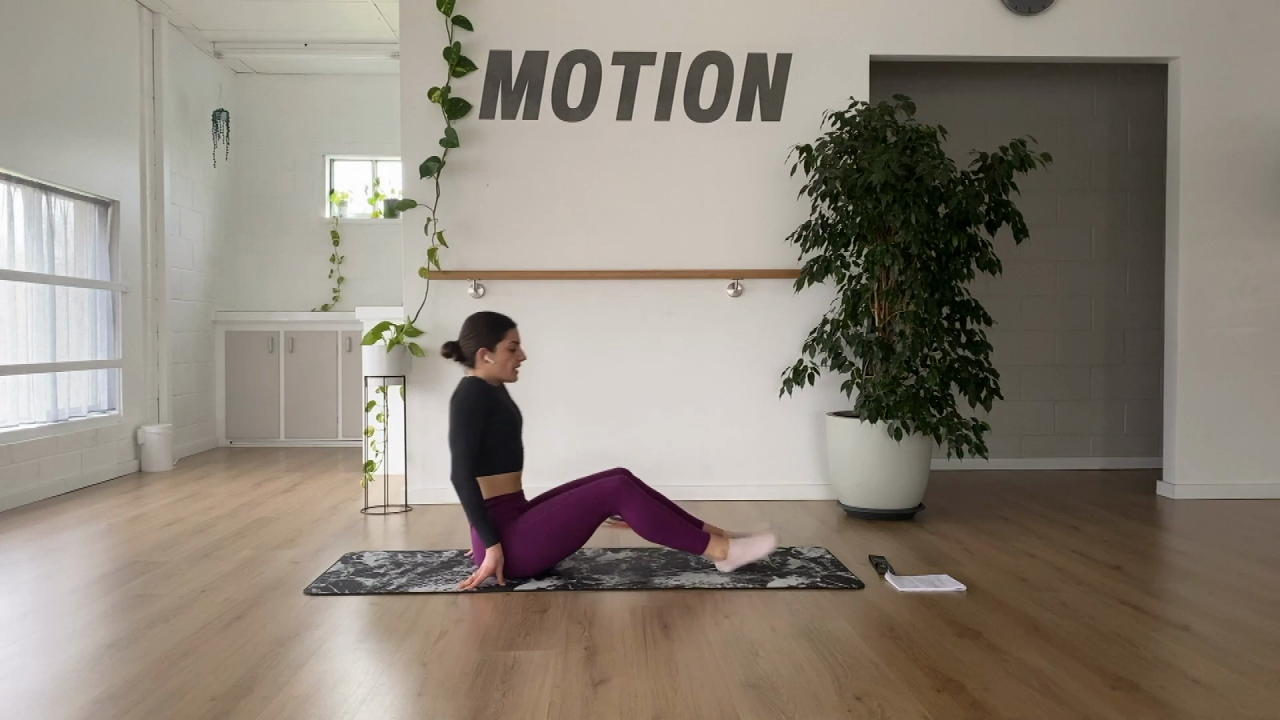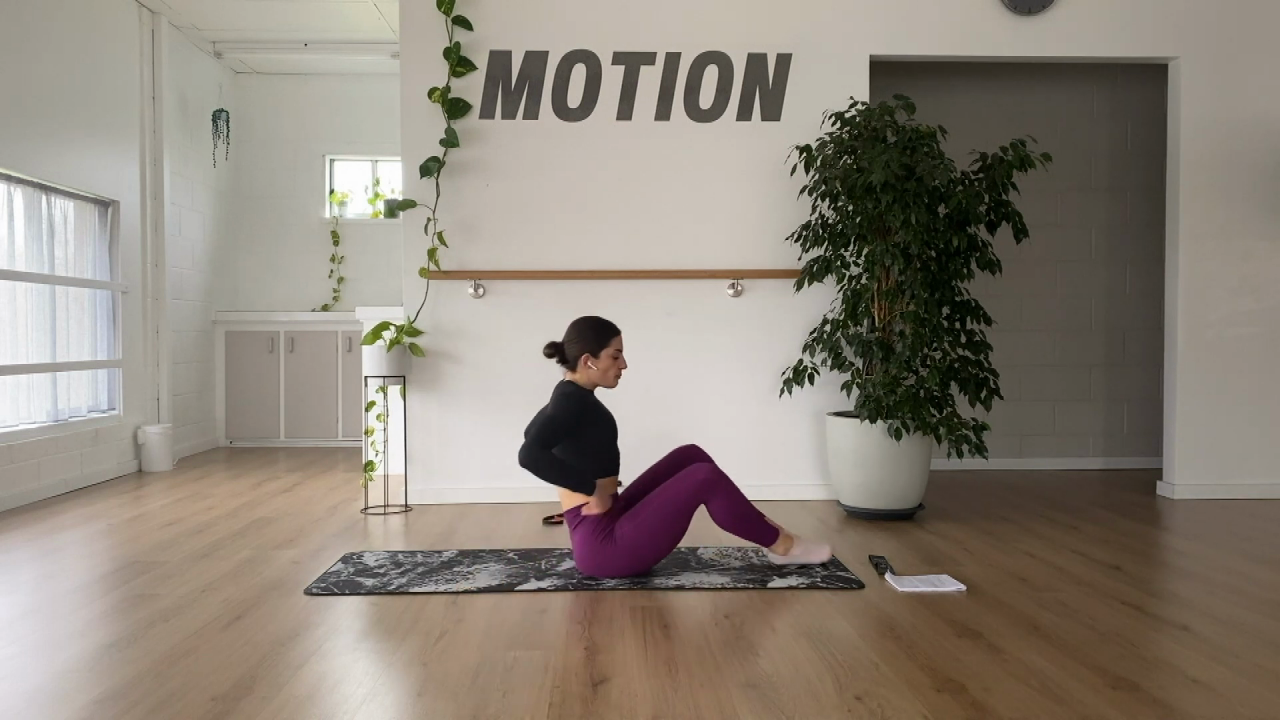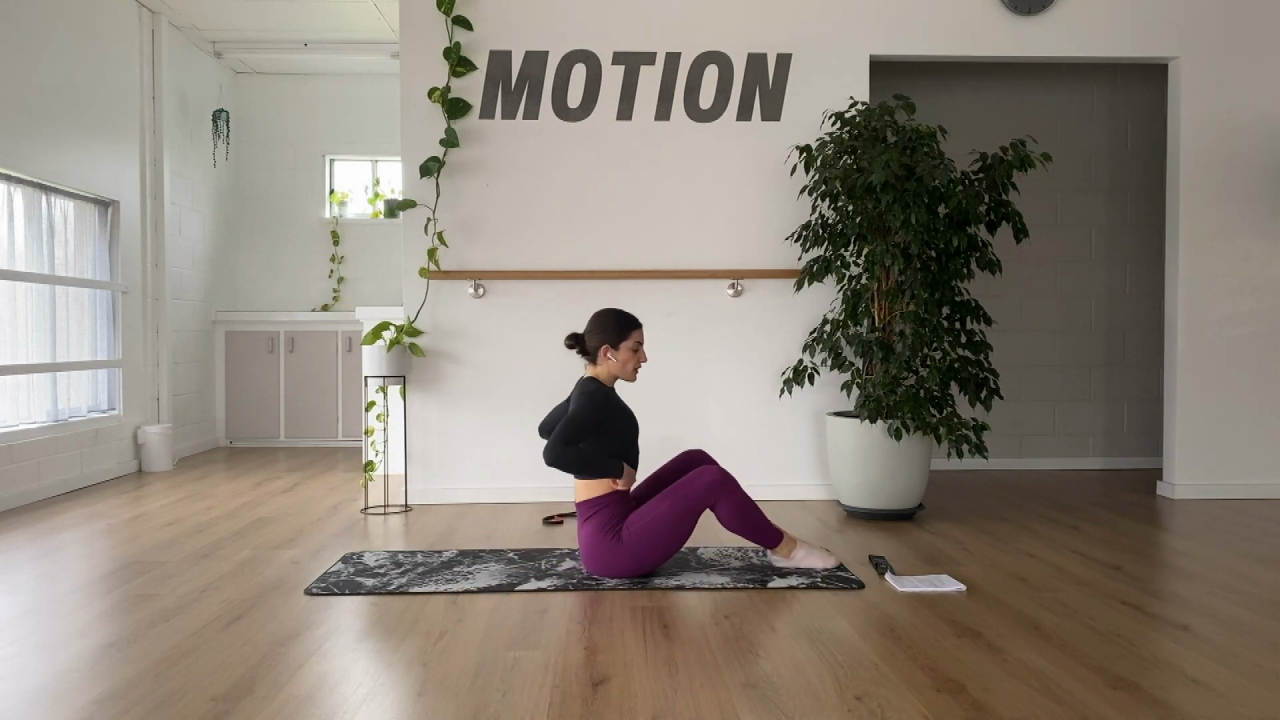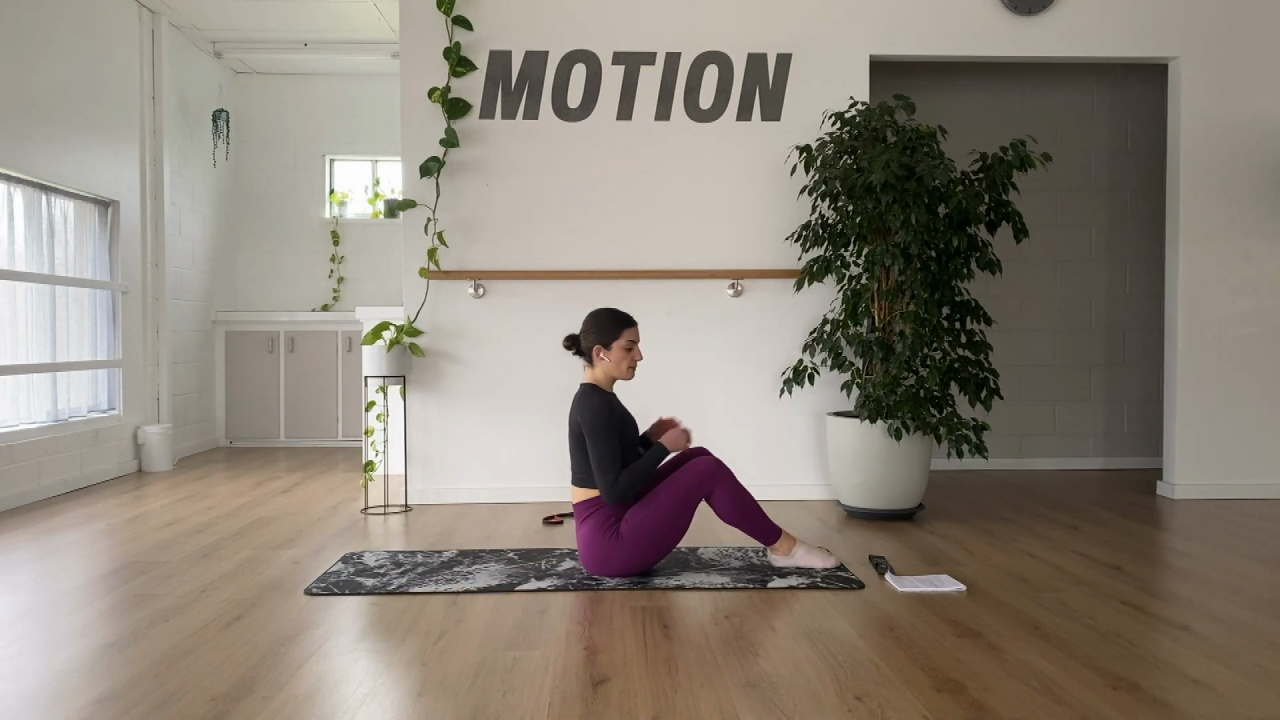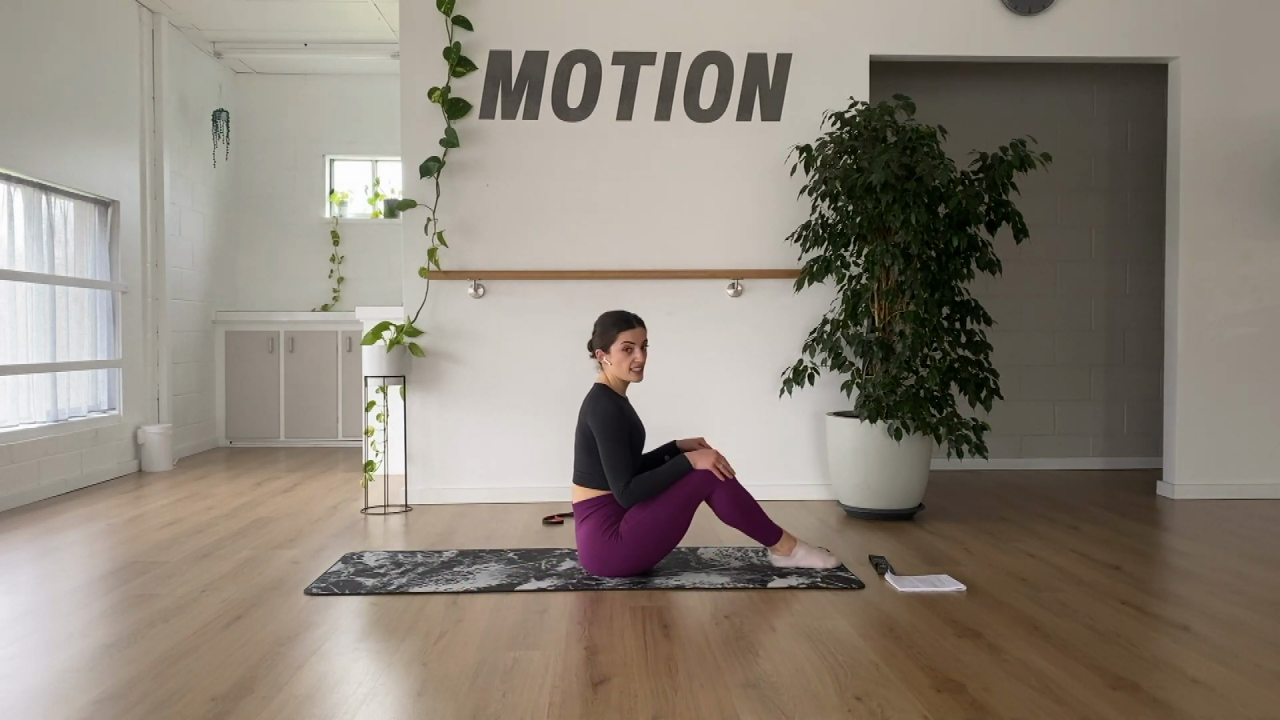
dt=1s
person 1, frame 1
left shoulder: (491, 391)
right shoulder: (471, 395)
right elbow: (462, 475)
right wrist: (491, 546)
left hip: (515, 519)
right hip: (507, 538)
left knee: (618, 478)
right knee: (614, 491)
left ankle: (713, 537)
right ankle: (720, 550)
person 1, frame 2
left shoulder: (574, 396)
right shoulder: (572, 400)
left elbow: (533, 434)
right elbow: (529, 453)
left wrist: (582, 488)
right wrist: (591, 489)
left hip: (611, 526)
right hip: (605, 546)
left knee: (690, 455)
right knee: (705, 477)
left ankle: (770, 532)
right ankle: (781, 545)
person 1, frame 3
left shoulder: (590, 390)
right shoulder: (594, 397)
left elbow: (546, 429)
right elbow: (554, 453)
right wrist: (618, 468)
left hip: (616, 523)
right hip: (610, 544)
left knee: (695, 461)
right knee: (712, 480)
left ankle: (770, 534)
right ankle: (783, 548)
person 1, frame 4
left shoulder: (592, 398)
right shoulder: (597, 404)
right elbow: (613, 489)
left wrist: (649, 439)
right wrist: (661, 448)
left hip: (612, 526)
right hip: (609, 544)
left knee: (698, 457)
right knee: (708, 471)
left ankle: (778, 541)
right ankle: (784, 547)
person 1, frame 5
left shoulder: (610, 400)
right shoulder: (605, 407)
right elbow: (626, 492)
left wrist: (678, 448)
right wrist: (688, 460)
left hip: (612, 529)
right hip: (608, 544)
left knee: (705, 467)
right knee: (708, 474)
left ankle: (780, 543)
right ankle: (784, 547)
